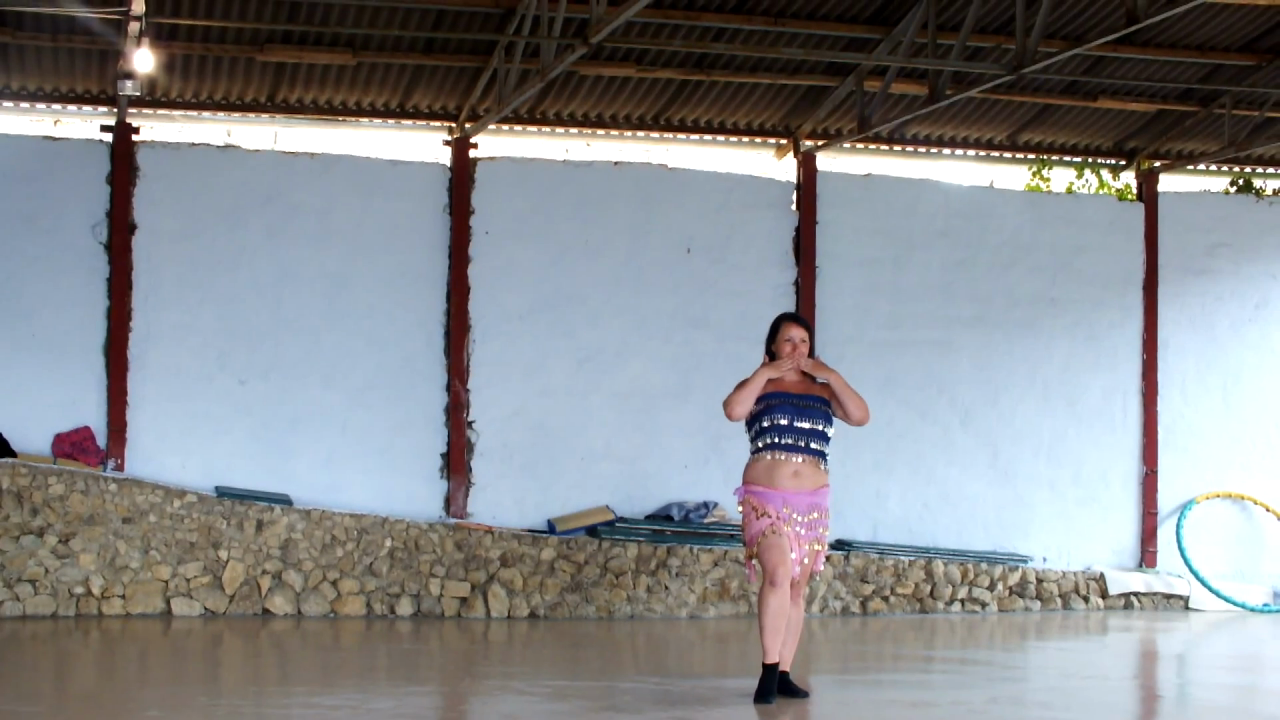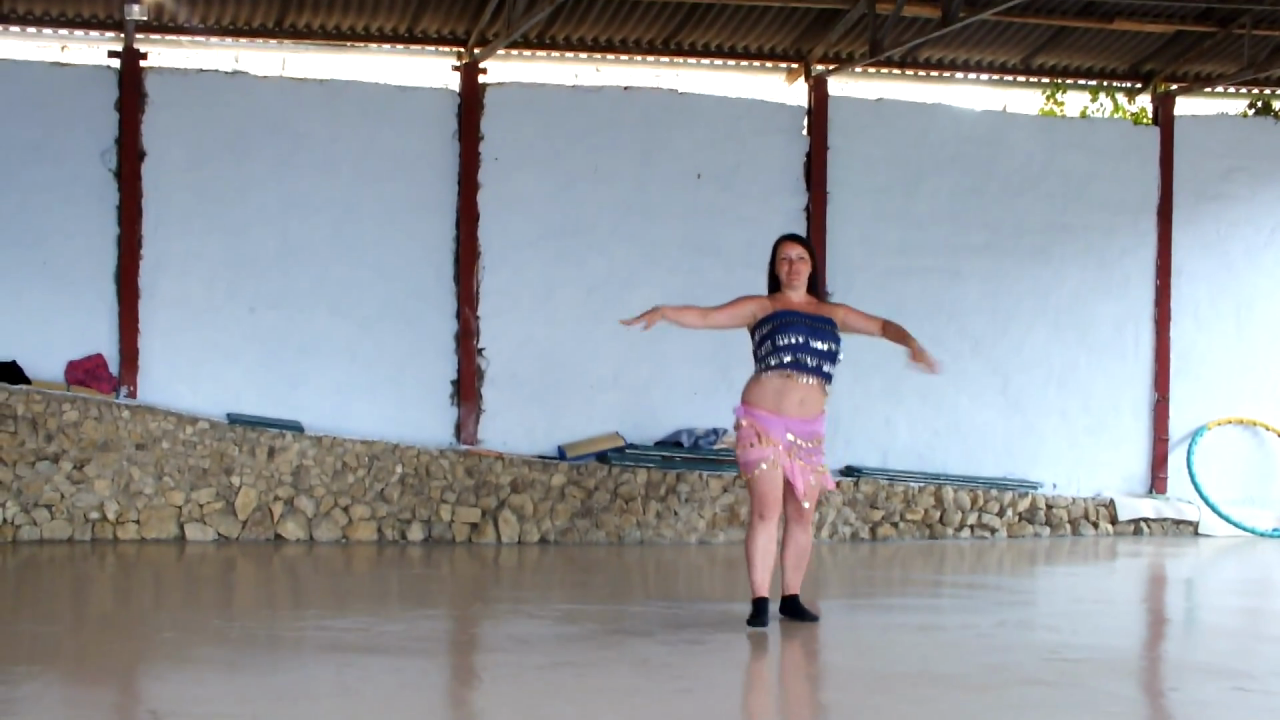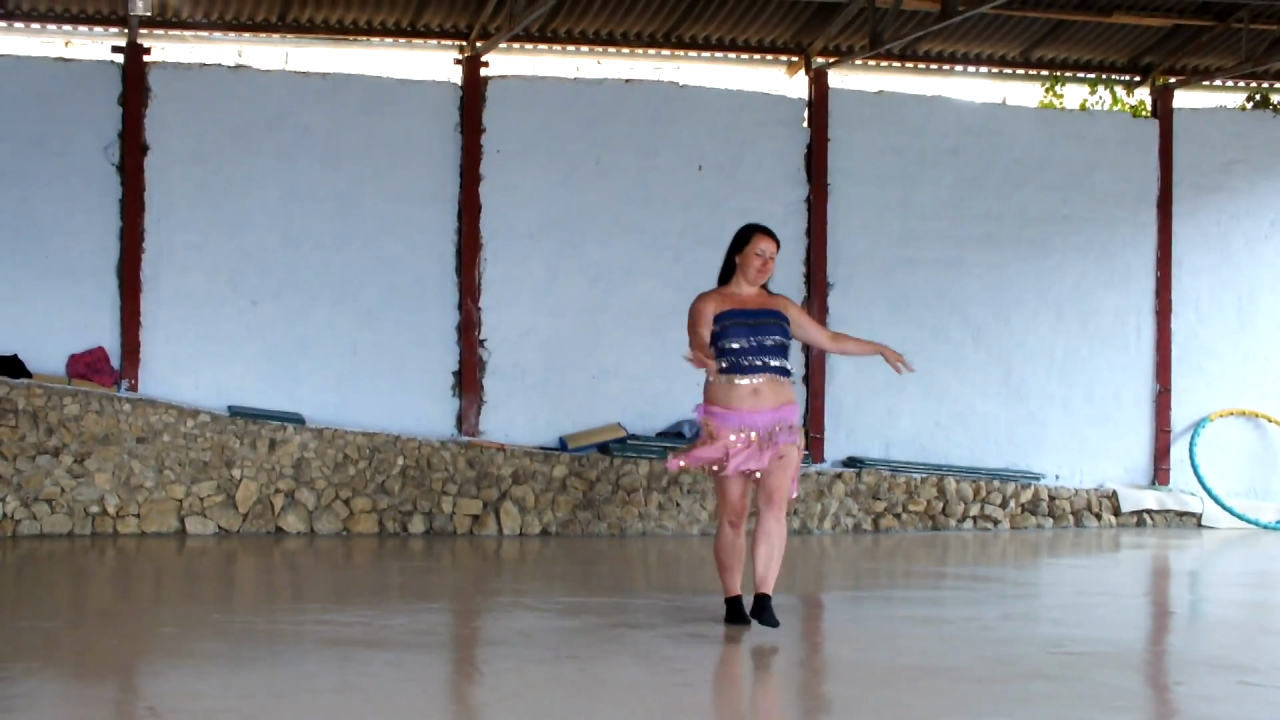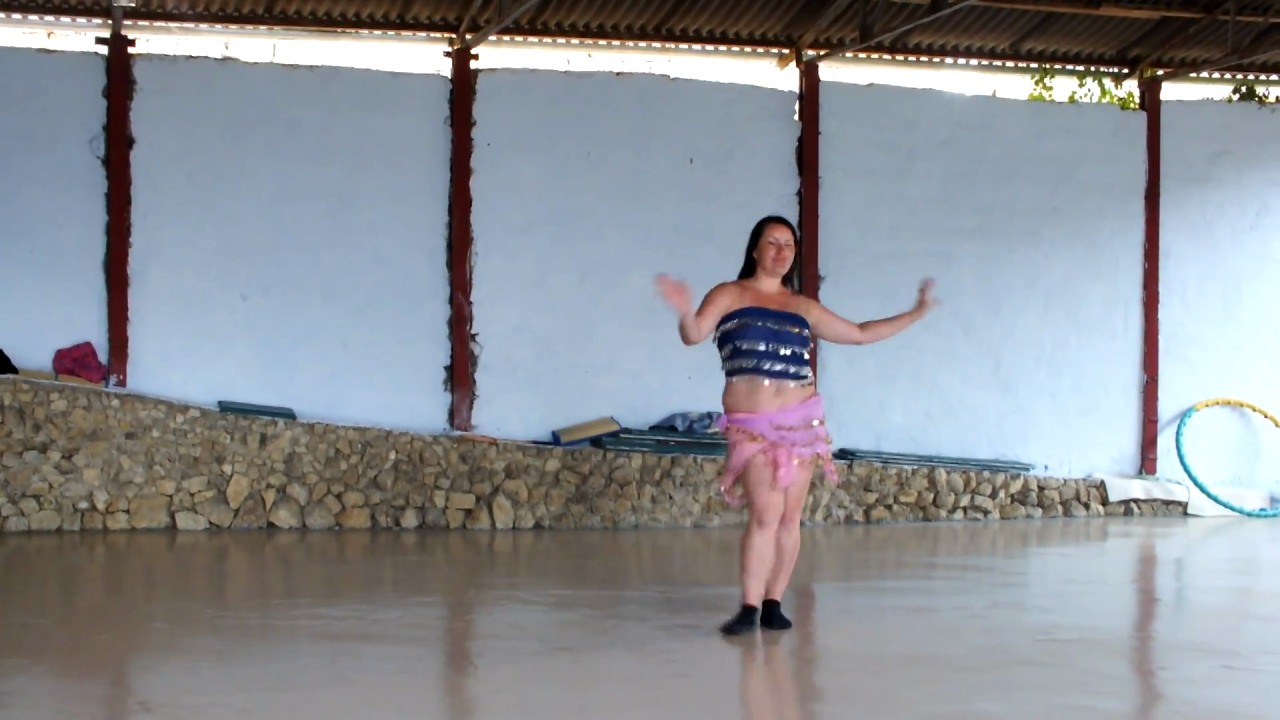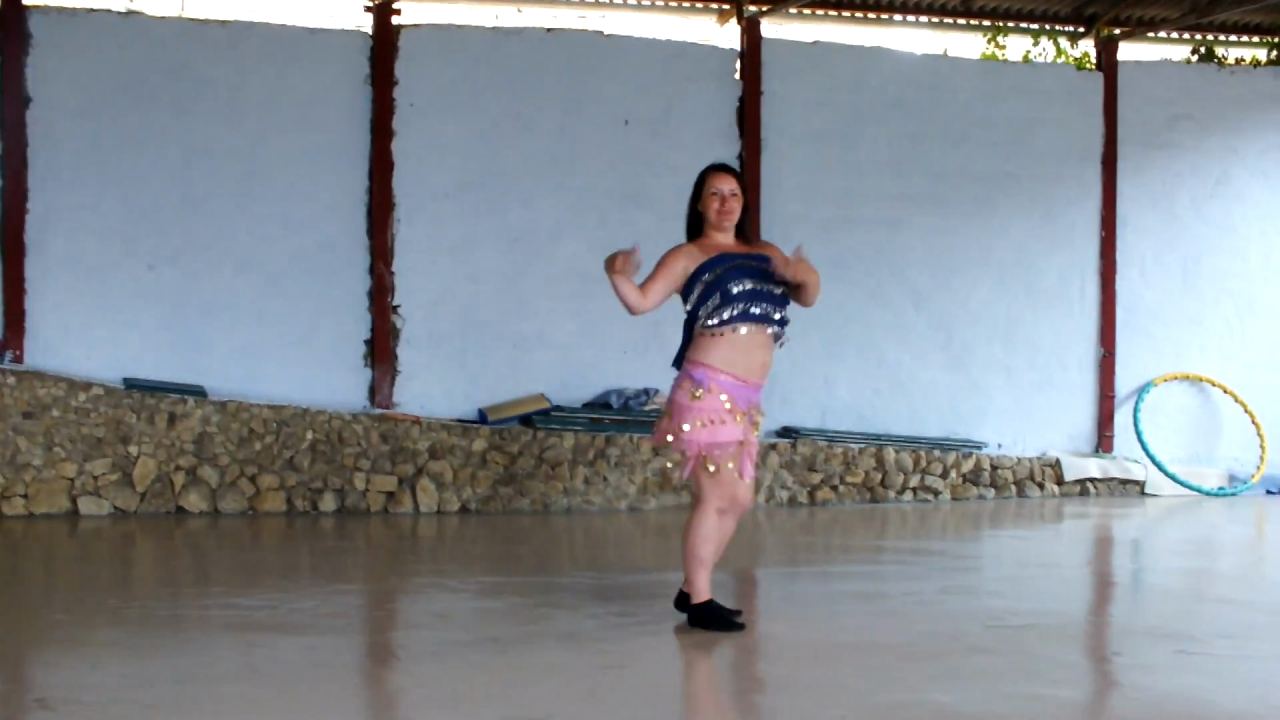
dt=1s
person 1, frame 1
left shoulder: (822, 391)
right shoulder: (759, 387)
left elbow: (861, 417)
right elbow: (732, 411)
left wrist: (831, 375)
right wrist: (765, 372)
left hip: (812, 501)
right hip: (765, 498)
left knee: (796, 590)
right knee: (778, 577)
left ankle: (783, 674)
right ankle: (769, 671)
person 1, frame 2
left shoulder: (832, 312)
right shoulder: (760, 306)
left elbow: (884, 326)
right elbow: (702, 318)
left wrist: (913, 345)
right wrist: (661, 312)
left hip: (808, 428)
right hip: (763, 422)
left knee: (802, 517)
right knee: (766, 511)
left ankle: (791, 598)
right ankle: (760, 602)
person 1, frame 3
left shoulder: (780, 306)
right shoulder: (709, 304)
left elbow: (827, 339)
right elbow: (698, 342)
left wrist: (880, 349)
right wrist: (705, 359)
left hip: (778, 421)
right hip: (728, 423)
left knee: (775, 505)
right knee: (732, 514)
left ankle: (763, 599)
right ankle: (733, 601)
person 1, frame 4
left shoulder: (804, 306)
right shoulder: (729, 296)
left elbow: (858, 334)
right elbow: (693, 335)
left wrist: (915, 313)
right wrist: (684, 312)
left hip: (801, 419)
right hip: (752, 426)
left knee: (790, 516)
right knee: (764, 514)
left ankle: (772, 603)
right ankle: (749, 608)
person 1, frame 5
left shoulder: (765, 252)
right shoulder: (687, 254)
left elbow: (806, 295)
right elbow: (639, 302)
left wrist: (806, 278)
right wrist: (617, 272)
left hip: (743, 396)
right hip: (709, 388)
left knee: (737, 498)
right knee: (717, 497)
left ankle: (694, 585)
right ankle: (696, 600)
